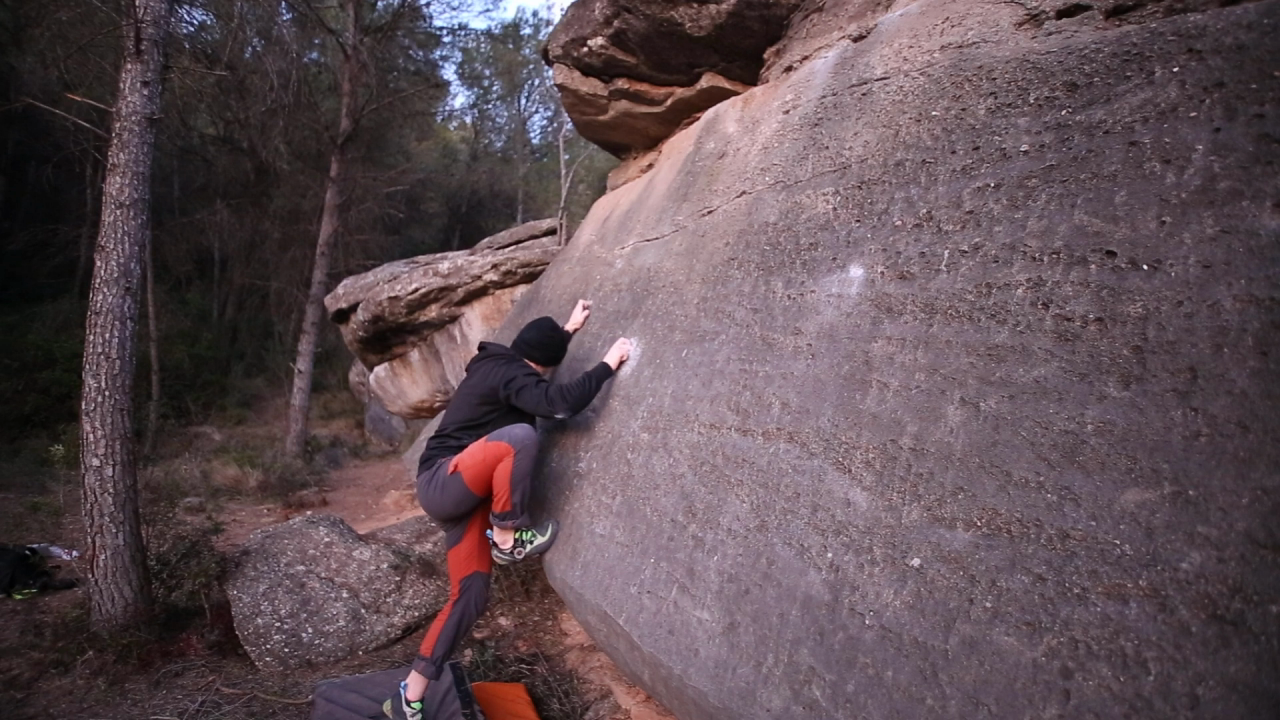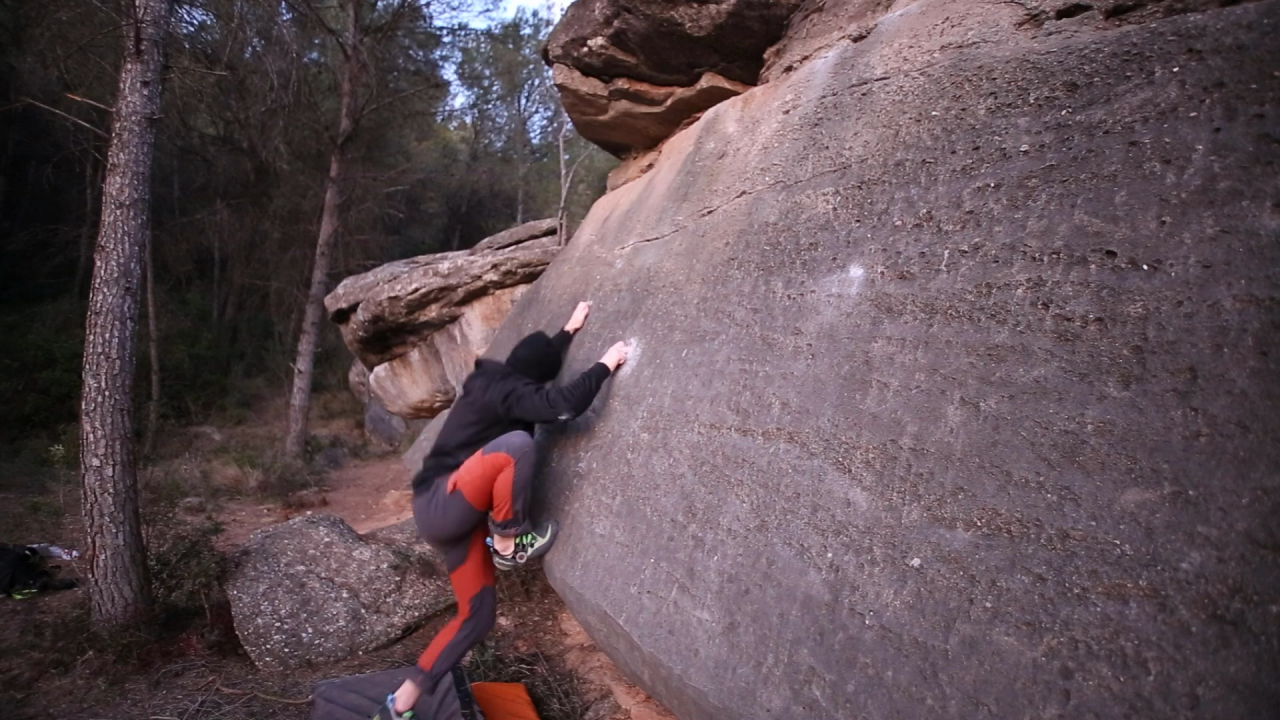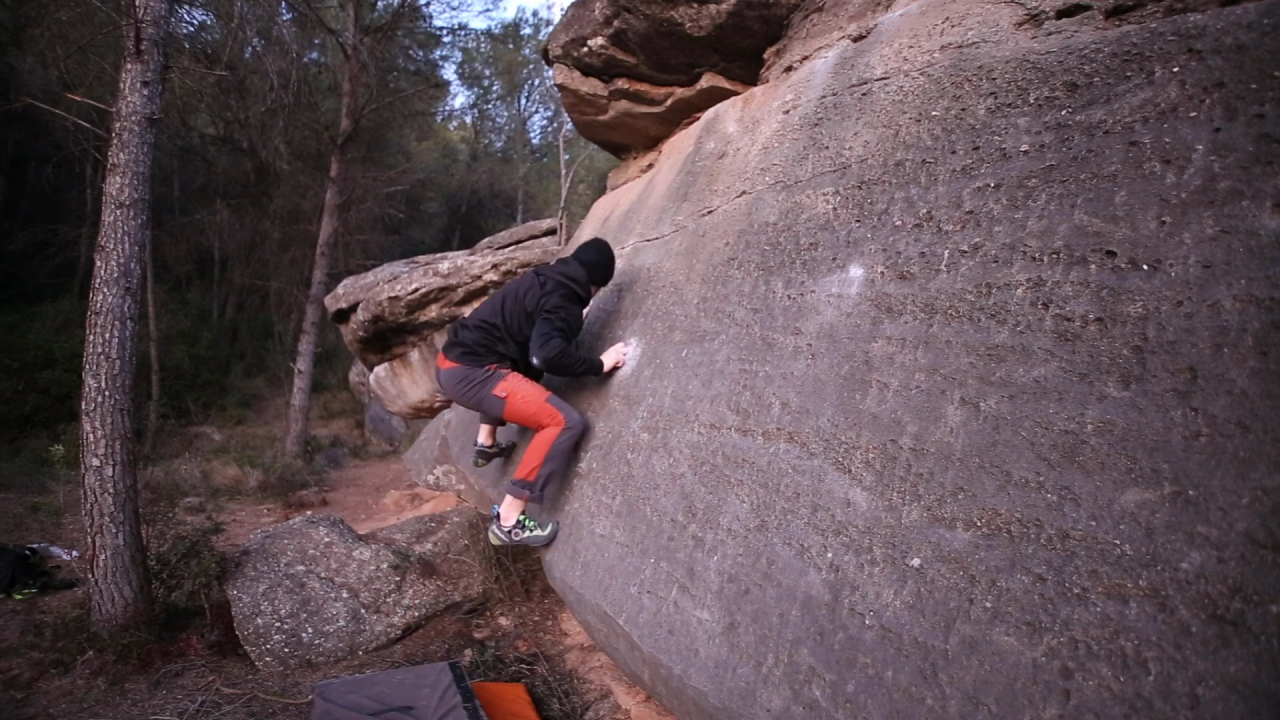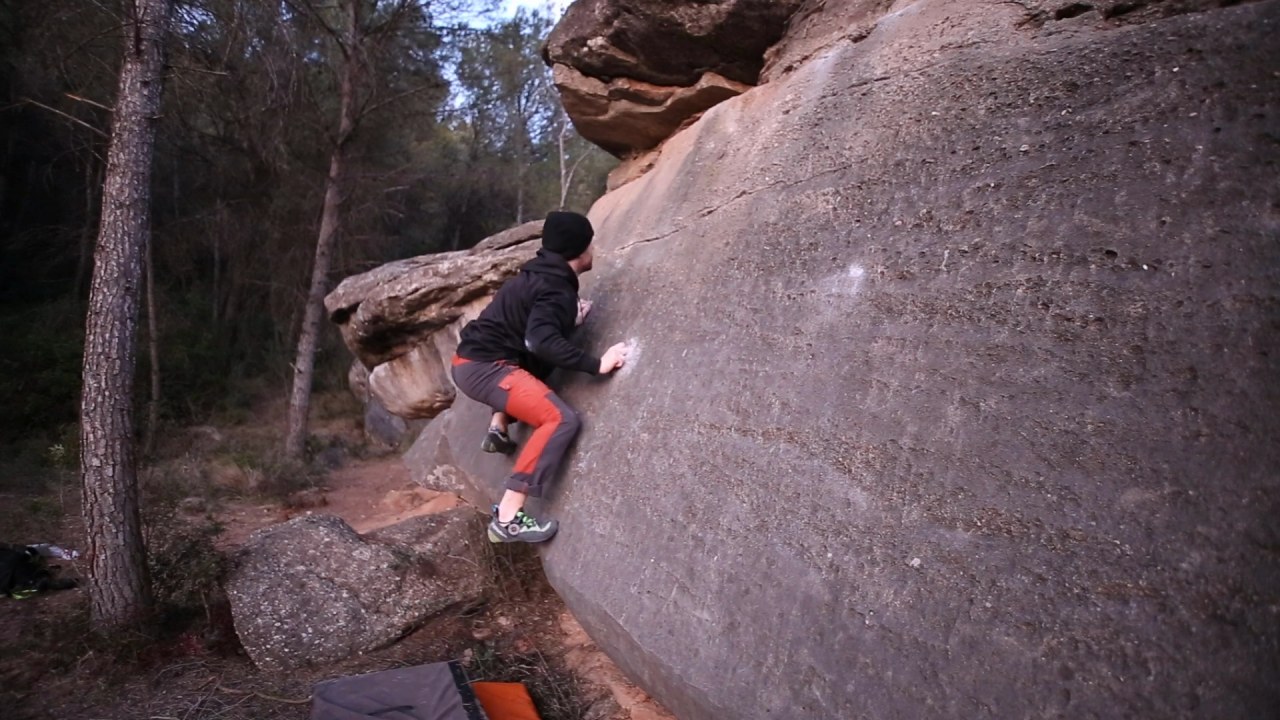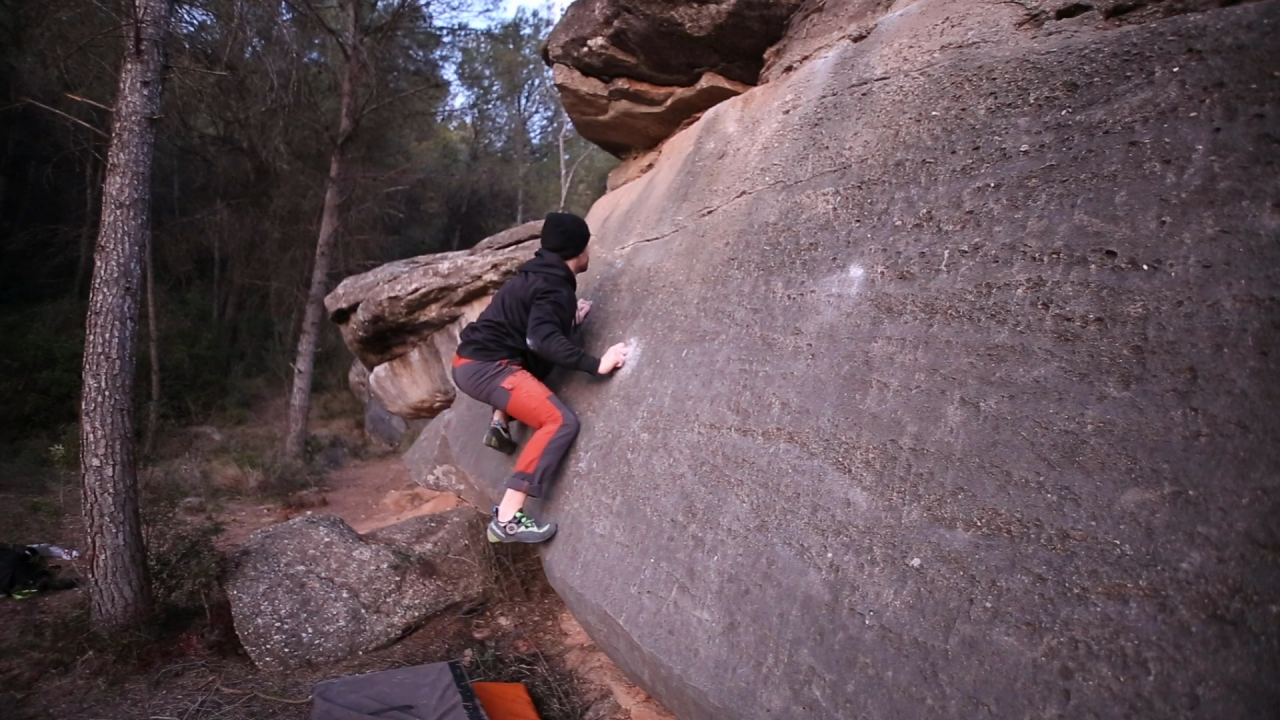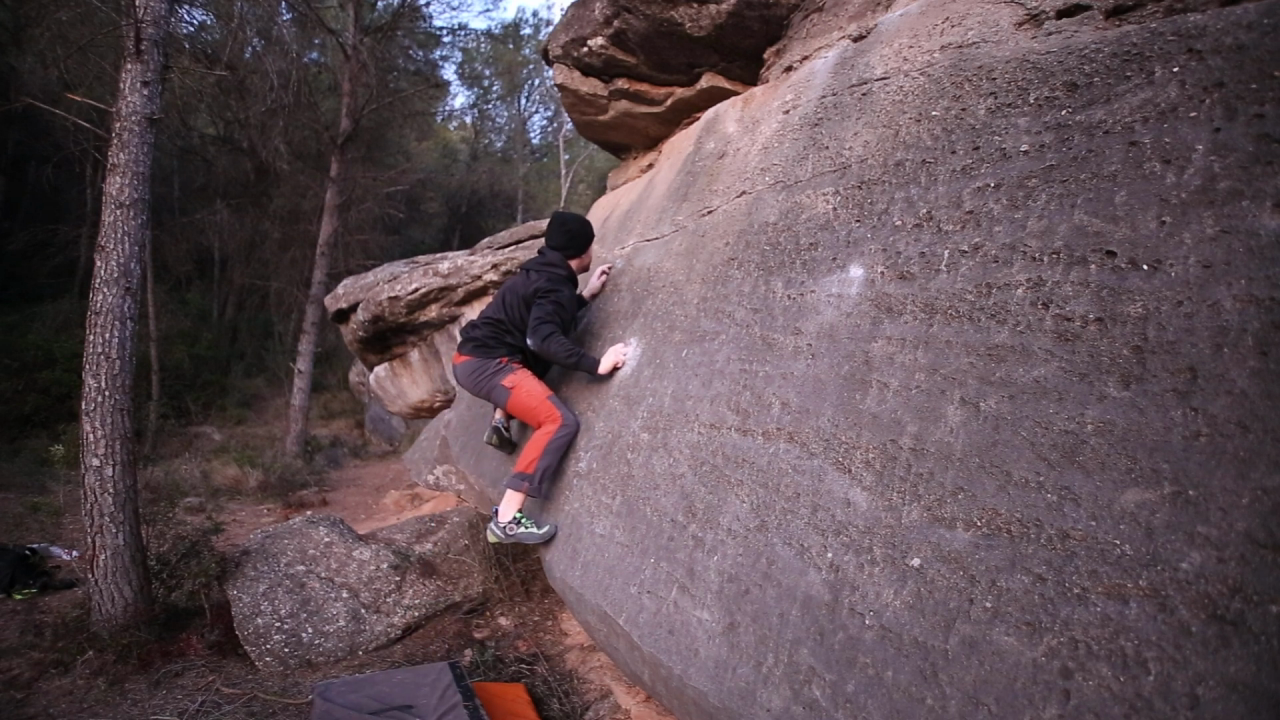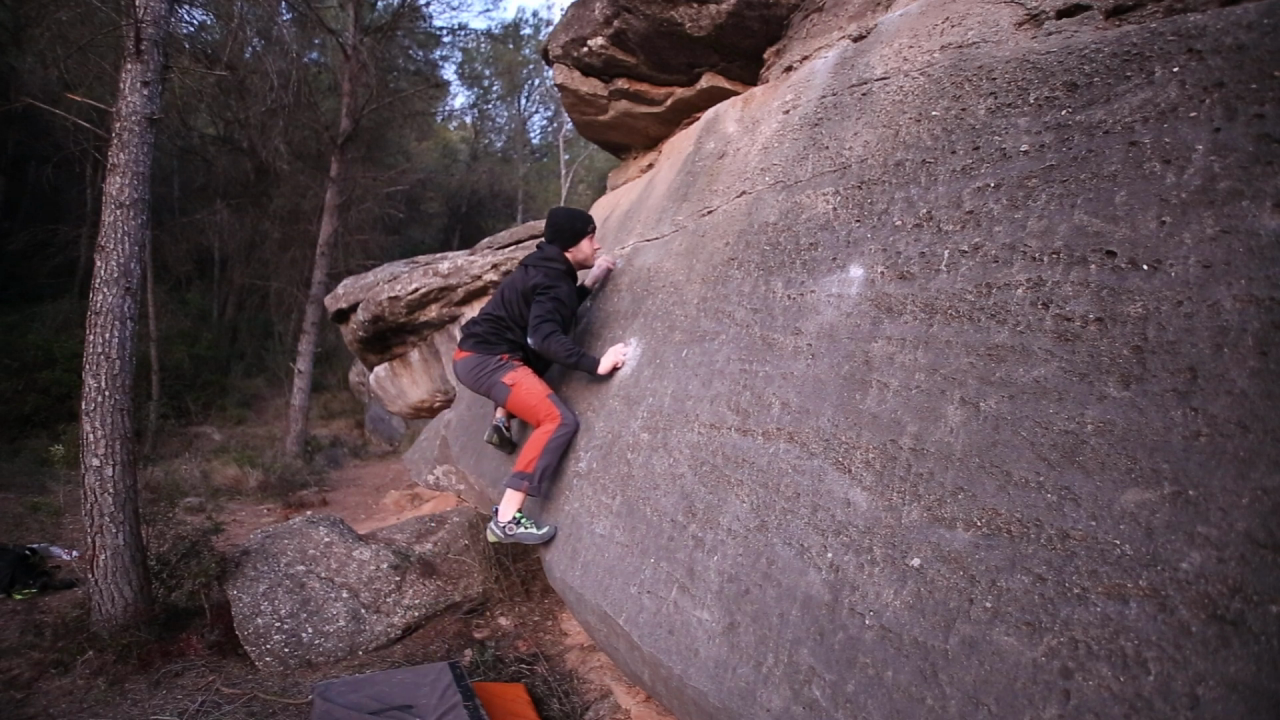
dt=0.7s
person 1, frame 1
left shoulder: (497, 364)
right shoulder: (509, 375)
left elbow: (535, 351)
right elbow: (560, 402)
left wrist: (567, 331)
right wrist: (608, 364)
left hip: (456, 490)
right hip: (442, 483)
left knee: (469, 595)
right knee: (520, 436)
right ankle: (508, 539)
person 1, frame 2
left shoulder: (492, 381)
right shoulder: (510, 391)
left elbow: (535, 360)
right elbow: (564, 404)
left wrist: (569, 331)
right wrist: (605, 365)
left hip: (450, 510)
right hip: (442, 505)
left knee: (477, 616)
right knee: (517, 445)
right ankle: (508, 544)
person 1, frame 3
left shoulder: (541, 281)
right shoulder: (563, 305)
right elbow: (546, 355)
left wrist: (569, 323)
right wrist: (599, 364)
left hip: (452, 363)
right hip: (471, 374)
right knee: (565, 422)
left ankle: (486, 443)
right ankle: (508, 521)
person 1, frame 4
left shoulder: (539, 275)
right shoulder: (556, 290)
right elbow: (541, 342)
left wrist: (569, 321)
right wrist: (597, 364)
left hip: (470, 361)
right hip: (485, 368)
left knee: (529, 365)
right knee: (561, 420)
left ankle: (498, 430)
right ankle: (507, 519)
person 1, frame 5
left shoulder: (536, 276)
right shoulder: (555, 289)
right elbow: (542, 340)
left wrist: (569, 320)
right wrist: (596, 364)
left hip: (470, 362)
right hip: (486, 368)
left knee: (526, 365)
right knee: (560, 422)
left ankle: (499, 424)
right ankle: (507, 518)
person 1, frame 6
left shoulder: (541, 273)
right shoulder: (554, 286)
right elbow: (543, 339)
left wrist: (586, 295)
right wrist: (596, 365)
left hip: (472, 358)
right hip: (487, 365)
left knee: (529, 360)
right knee: (559, 422)
left ankle: (500, 424)
right ankle: (507, 519)
person 1, frame 7
left shoulder: (545, 268)
right shoulder: (553, 282)
left elbow: (546, 316)
right elbow: (544, 338)
left wrist: (588, 285)
right wrist: (596, 364)
left hip: (474, 355)
right hip: (487, 361)
left knee: (531, 361)
right knee: (558, 421)
left ankle: (501, 422)
right ankle: (506, 519)
